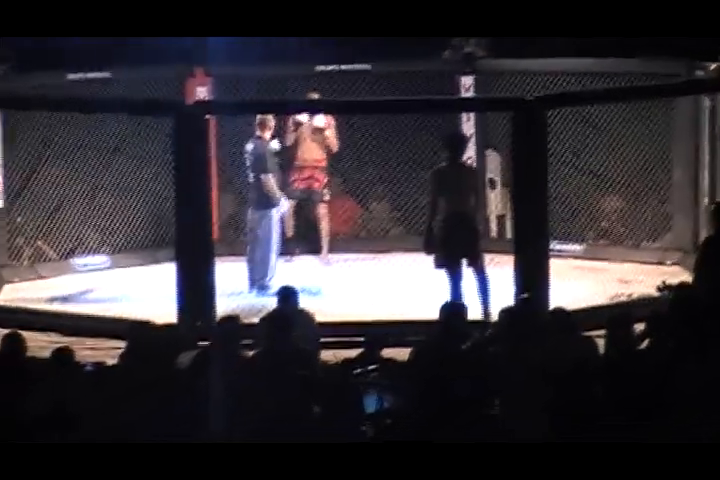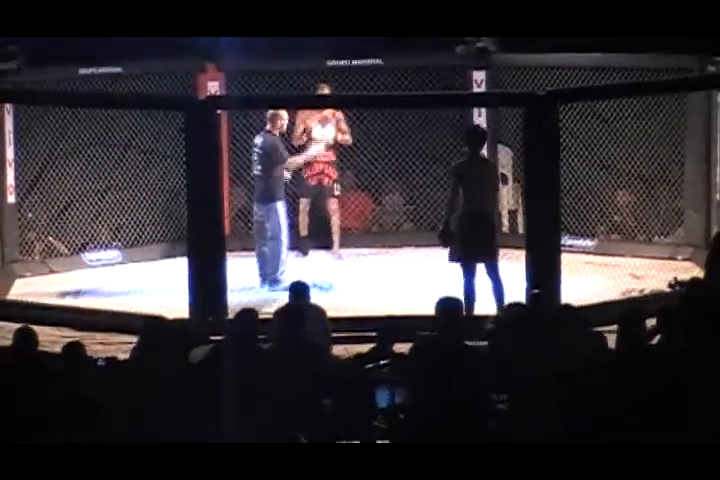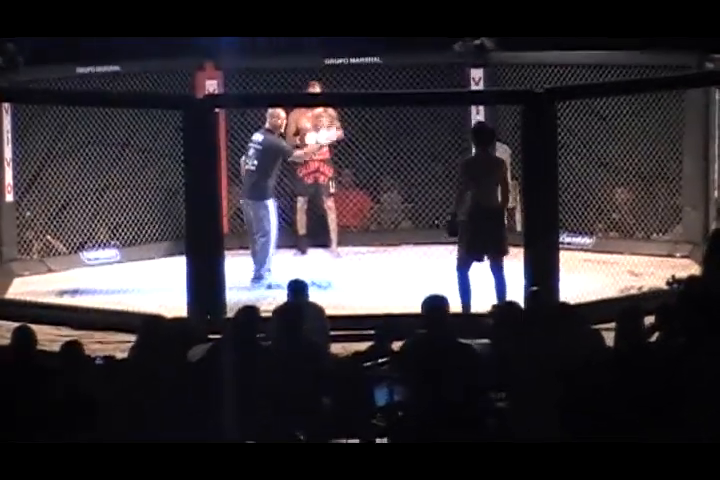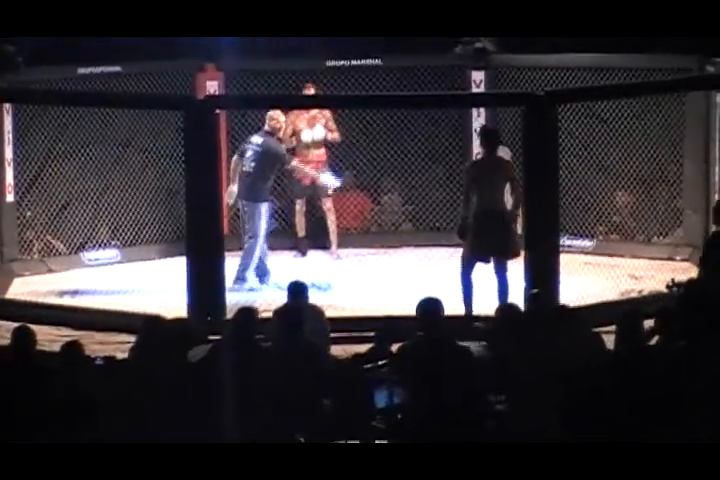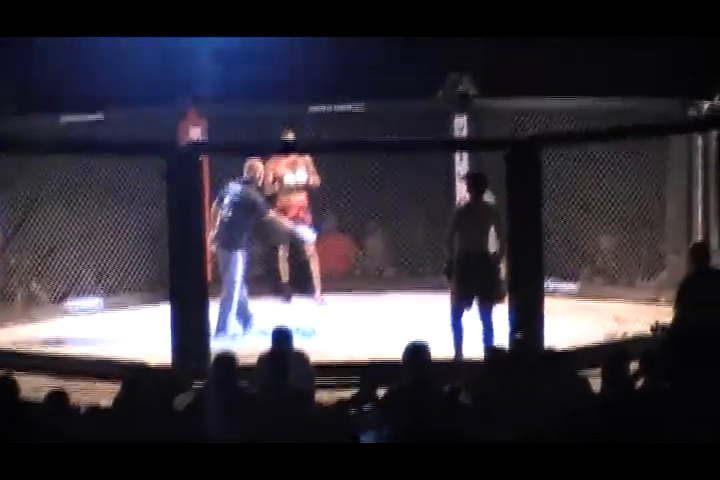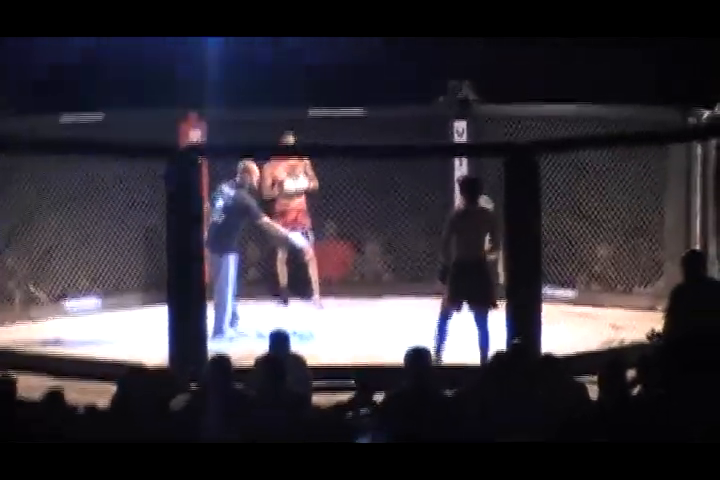
dt=0.2s
person 1, frame 1
left shoulder: (439, 173)
right shoulder: (471, 172)
left elbow: (434, 204)
right elbow: (478, 201)
left wrist: (429, 229)
left hip: (450, 226)
right hip: (468, 224)
left knee: (455, 281)
right knee: (480, 273)
right ankle: (486, 314)
person 1, frame 2
left shoulder: (460, 168)
right shoulder: (490, 166)
left elbow: (453, 198)
right elbow: (494, 197)
left wrist: (446, 222)
left hip: (468, 221)
right hip: (486, 221)
left knee: (469, 276)
right knee: (493, 273)
person 1, frame 3
left shoulder: (468, 164)
right shoulder: (500, 164)
left elbow: (462, 193)
right elbow: (506, 194)
left wrist: (455, 216)
left hip: (475, 217)
right hip: (495, 217)
left knee: (462, 269)
right knee: (497, 270)
left ankle: (466, 312)
person 1, frame 4
left shoulder: (475, 167)
right shoulder: (507, 166)
left elbow: (467, 196)
right elbow: (517, 195)
left wrist: (465, 219)
right wrist: (513, 217)
left hip: (480, 220)
right hip: (501, 219)
left knee: (466, 270)
right knee: (501, 273)
left ankle: (469, 311)
person 1, frame 5
left shoulder: (461, 211)
right shoulder: (492, 211)
left elbow: (451, 240)
right elbow: (502, 240)
left wrist: (450, 261)
right wrist: (497, 258)
left hip: (464, 263)
right hip: (485, 263)
left knee: (456, 315)
right knee: (486, 317)
left ankle: (458, 355)
person 1, frame 6
left shoulder: (456, 216)
right shoulder: (488, 216)
left elbow: (445, 245)
right elbow: (495, 246)
left wrist: (446, 265)
left hip: (459, 268)
right hip: (480, 269)
left knee: (444, 316)
right knee: (481, 322)
left ankle: (437, 355)
person 2, frame 1
left shoulder: (251, 145)
right shoulder: (263, 148)
right elbow: (266, 178)
right wrist: (280, 199)
left hip: (255, 203)
right hip: (267, 204)
left knee: (255, 244)
right knee: (268, 246)
left ankle: (254, 283)
right ankle: (263, 286)
person 2, frame 2
left shoulder: (260, 138)
right shoulder: (273, 142)
right elbow: (289, 164)
right wrist: (309, 154)
left hip: (260, 197)
right hip: (272, 198)
left knee: (263, 239)
right knee: (278, 238)
left ankle: (265, 278)
right ankle: (275, 280)
person 2, frame 3
left shoulder: (257, 136)
right shoulder: (274, 142)
left elbow: (244, 161)
right elbow: (299, 156)
right wrist: (320, 143)
left hip: (248, 194)
right hip: (262, 195)
left knee: (256, 236)
right knee: (267, 236)
left ankle: (261, 275)
right ankle: (260, 277)
person 2, frame 4
left shoulder: (254, 138)
right shoulder: (273, 146)
left elbow: (236, 160)
left wrist: (233, 185)
left hip: (246, 194)
right hip: (258, 198)
left knee: (258, 237)
right knee: (255, 239)
left ankle: (264, 276)
right ankle: (240, 280)
person 2, frame 5
left shoulder: (231, 186)
right shoulder: (251, 195)
left elbow: (215, 207)
right elbow: (272, 216)
left wrist: (214, 230)
left hip: (224, 241)
right hip: (234, 245)
left knee: (238, 285)
right knee: (232, 287)
left ankle: (247, 322)
right ankle: (222, 329)
person 2, frame 6
left shoulder: (224, 187)
right shoulder: (244, 199)
left elbow: (209, 209)
right elbow: (266, 223)
left wrist: (209, 232)
right wrist: (290, 236)
left hip: (213, 243)
right hip: (225, 248)
left knee: (223, 287)
right knee: (225, 289)
left ankle: (231, 323)
right ankle: (220, 330)
person 3, frame 1
left shoulder: (328, 120)
right shoulder: (296, 119)
left elbow: (334, 148)
right elbow: (287, 142)
left wrist: (325, 130)
right wrist: (295, 126)
left hip: (319, 169)
right hip: (299, 168)
left knee: (322, 211)
right knee: (287, 208)
left ankle: (324, 253)
right ankle: (290, 241)
person 3, frame 2
left shoulder: (337, 115)
right shoulder: (303, 115)
left elbow: (349, 140)
right elbow: (295, 141)
left wrist: (336, 135)
right wrist: (307, 136)
left hip: (329, 164)
right hip: (310, 164)
left knee: (333, 207)
right knee: (303, 206)
left ankle: (336, 248)
right ankle: (304, 242)
person 3, frame 3
left shoulder: (329, 112)
right shoulder: (296, 114)
left elbow: (340, 132)
right elbow: (288, 139)
left wrist: (332, 136)
right wrist: (301, 139)
left hip: (324, 162)
right hip: (304, 163)
left knee: (329, 204)
right knee: (301, 204)
left ankle: (334, 246)
right ankle: (302, 242)
person 3, frame 4
left shoulder: (324, 114)
right shoulder: (292, 116)
left elbow: (337, 136)
right elbow: (285, 142)
left wrist: (326, 135)
right wrist: (297, 139)
left hip: (320, 164)
right hip: (301, 165)
left knee: (328, 206)
right knee: (299, 206)
left ankle: (334, 247)
right ankle: (301, 244)
person 3, frame 5
left shoulder: (304, 158)
right shoulder: (272, 163)
left elbow: (317, 181)
right elbow: (267, 189)
left wrist: (307, 179)
right wrist: (280, 184)
left hip: (302, 209)
right hip: (283, 210)
left knee: (311, 250)
right knee: (282, 252)
left ankle: (318, 292)
right ankle: (286, 289)
person 3, frame 6
left shoulder: (303, 162)
right shoulder: (271, 166)
left elbow: (316, 184)
right elbow: (265, 193)
left wrist: (307, 184)
right wrist: (279, 189)
left hip: (301, 212)
right hip: (281, 214)
left knee: (310, 254)
right knee: (281, 255)
left ankle: (316, 295)
right ankle: (284, 293)
